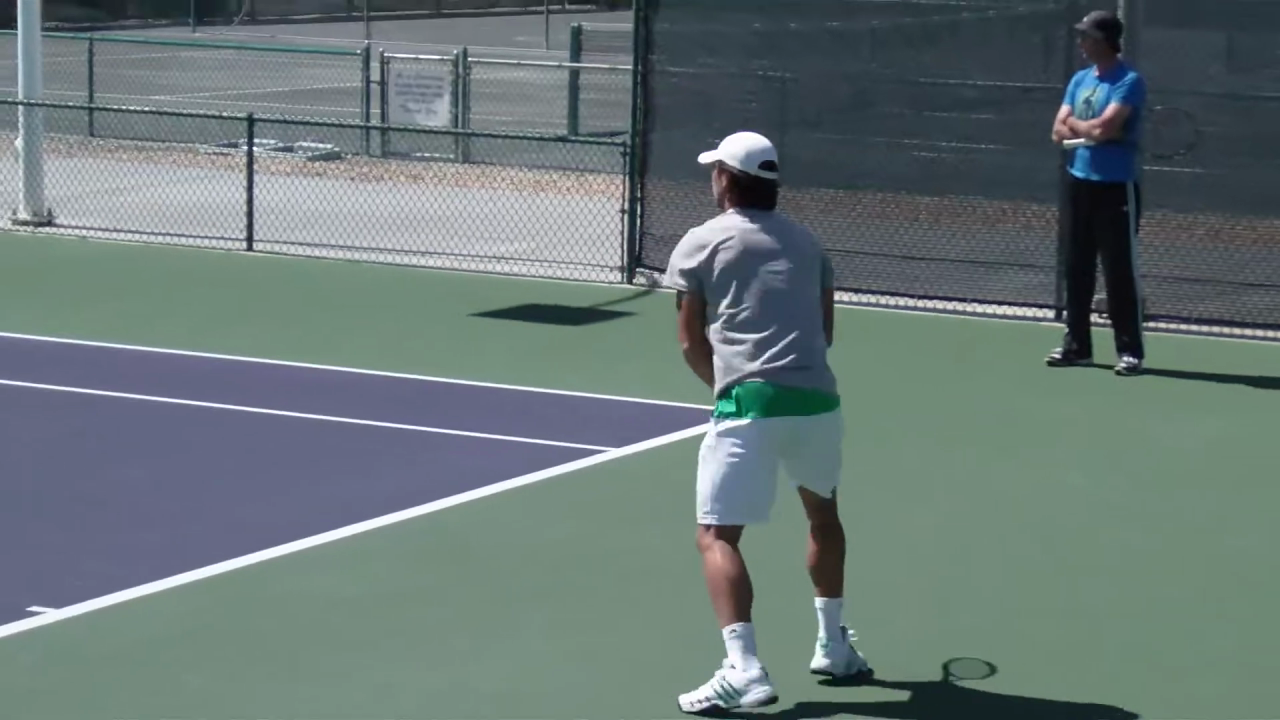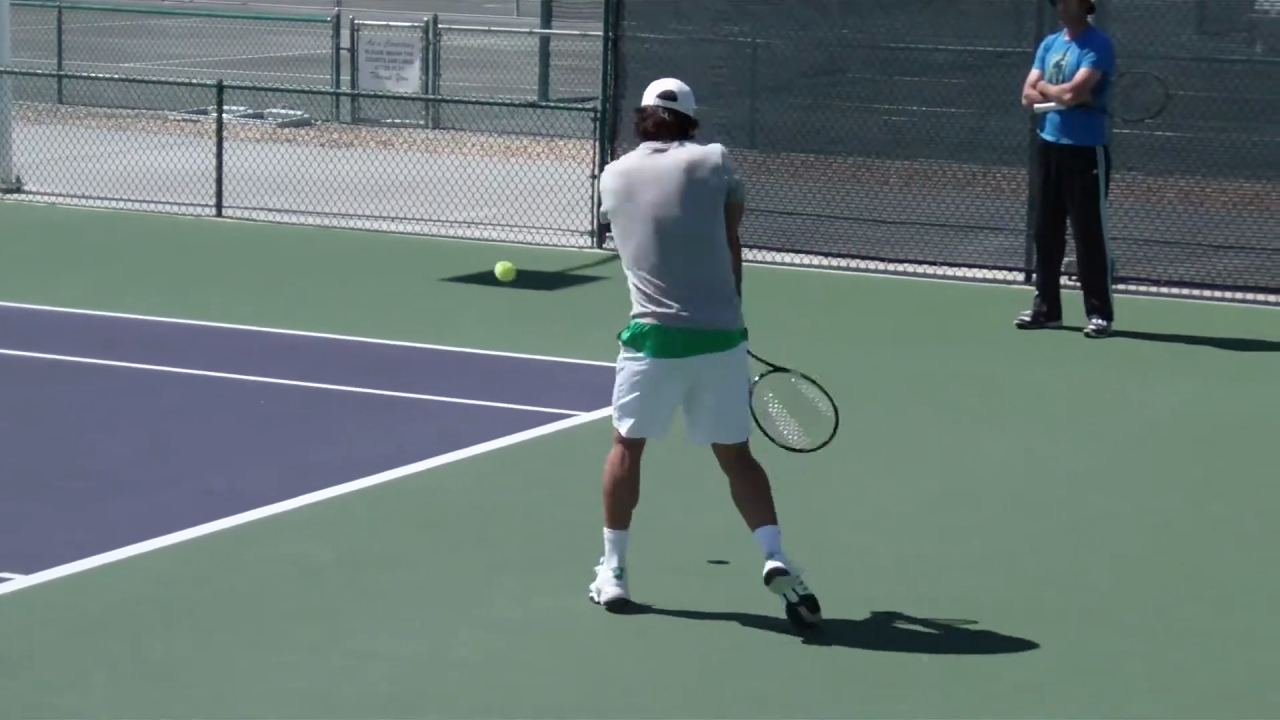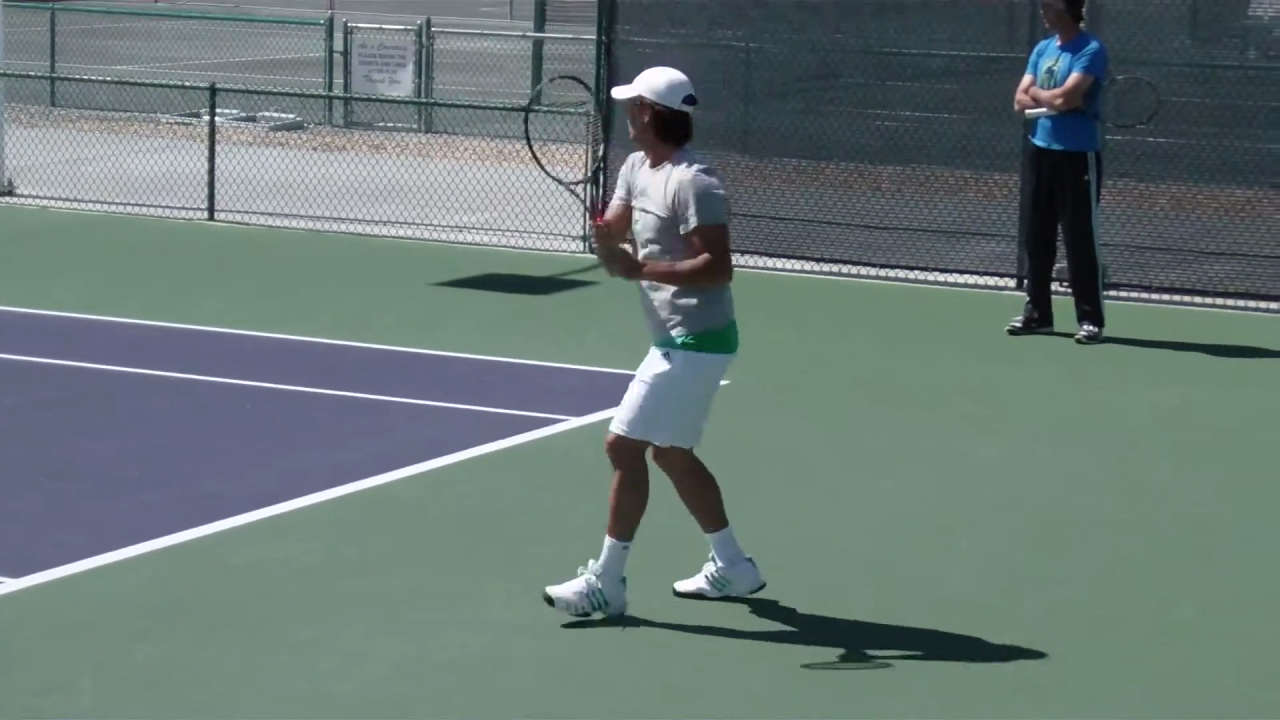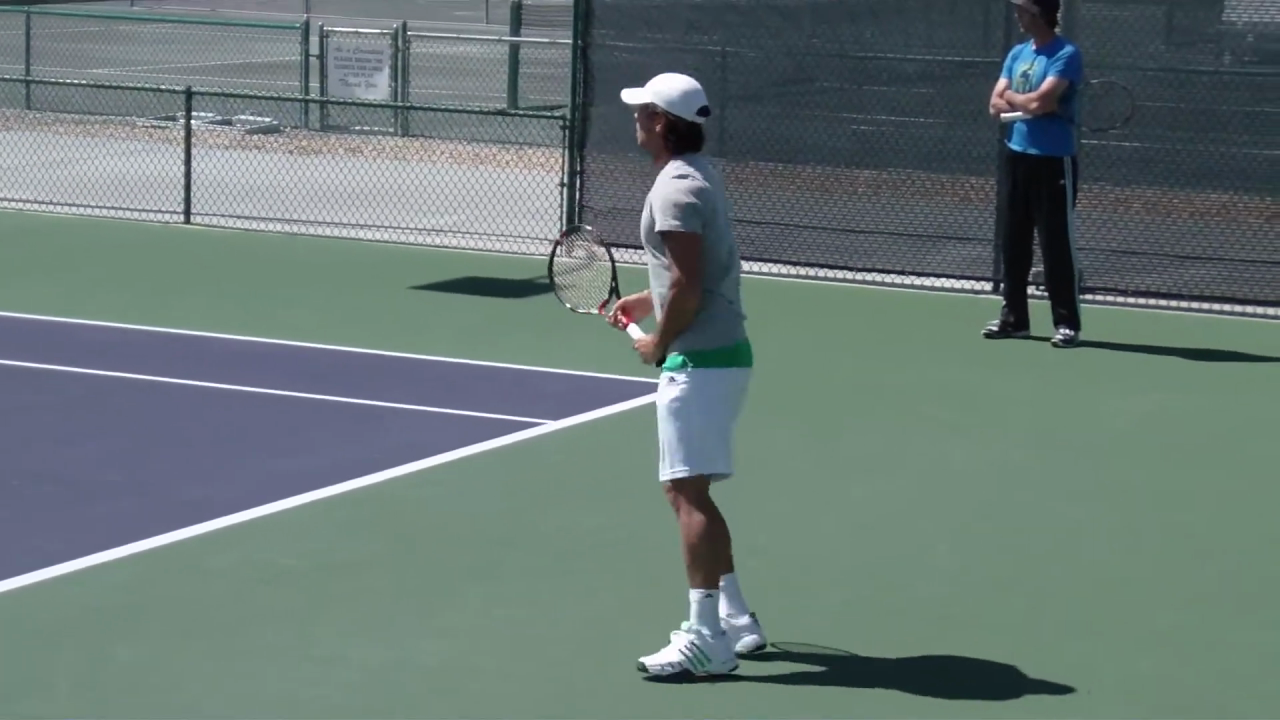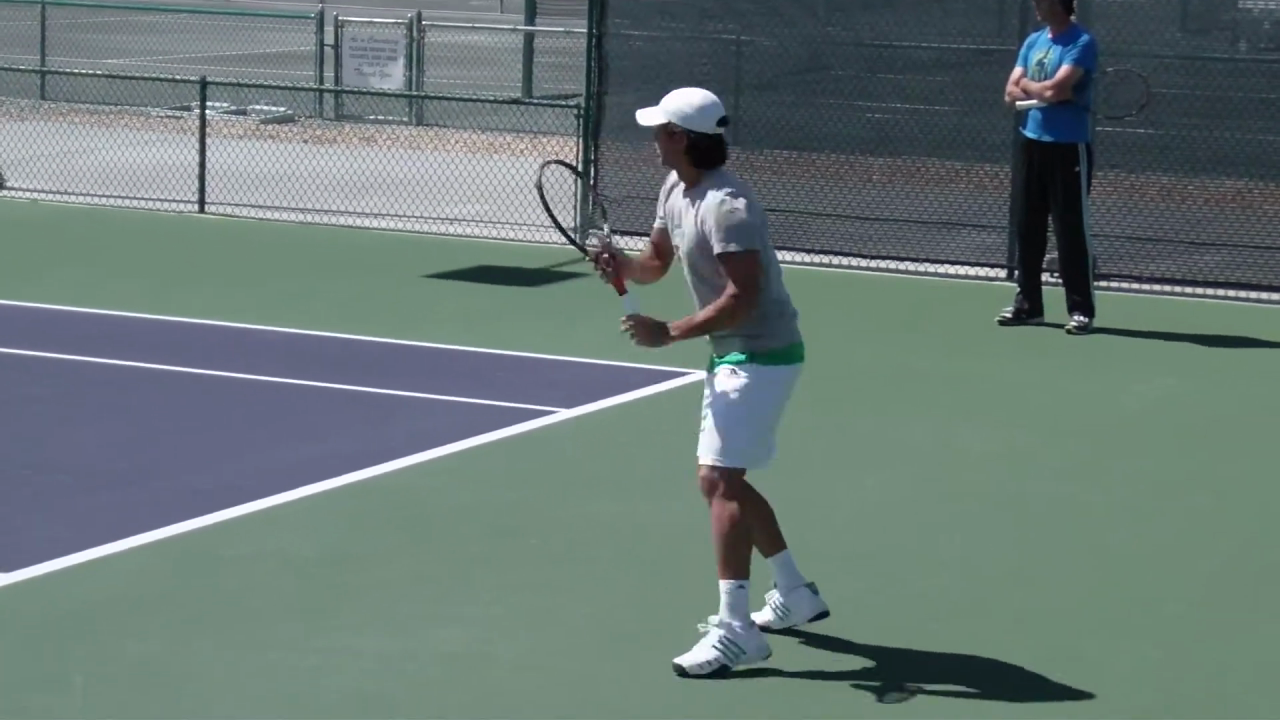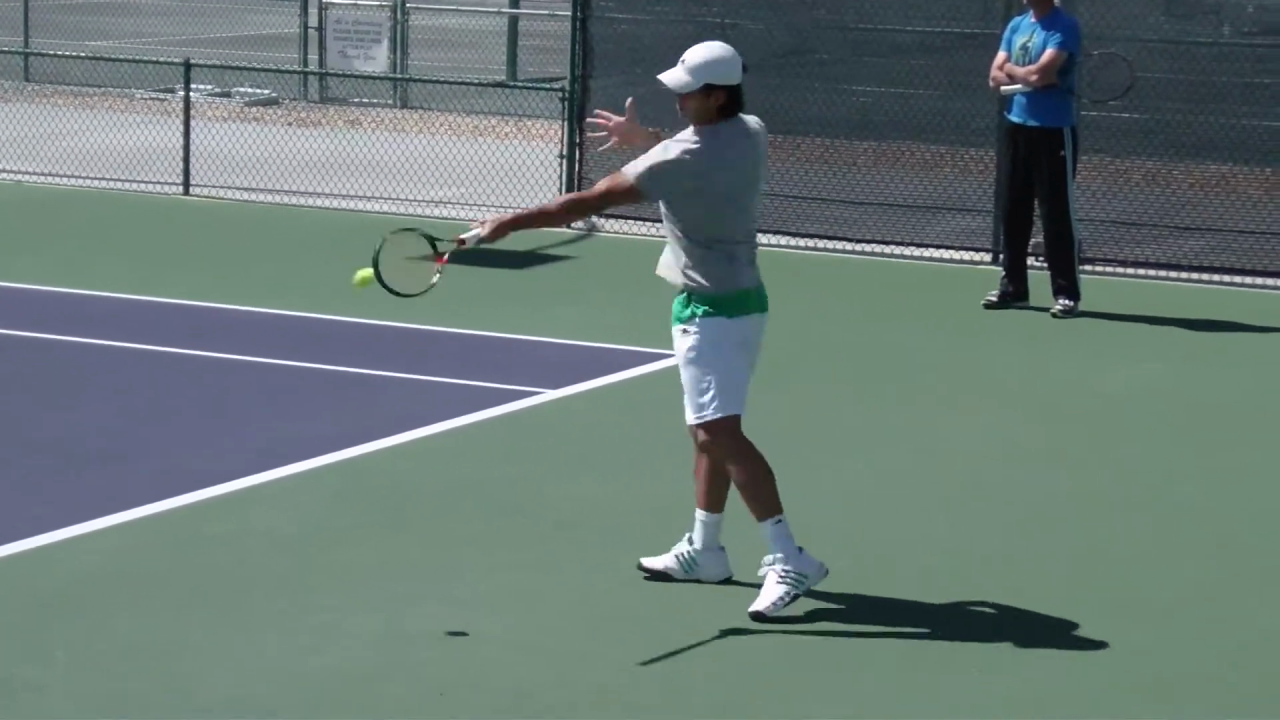
dt=0.7s
person 1, frame 1
left shoulder: (698, 245)
right shoulder: (805, 241)
left elbow: (693, 347)
left hip: (750, 402)
right hip: (817, 397)
left knee: (717, 539)
right knee: (821, 508)
left ankle: (745, 671)
right ankle: (833, 644)
person 1, frame 2
left shoulder: (614, 176)
right shoulder: (713, 160)
right elbow: (729, 244)
left hip: (650, 338)
right hip: (718, 337)
left knee: (625, 447)
right knee: (736, 455)
left ankle: (611, 573)
right ankle: (777, 560)
person 1, frame 3
left shoulder: (696, 182)
right shoulder: (635, 167)
left elbow: (717, 267)
right elbow: (612, 235)
left wrist: (643, 271)
right wrist: (605, 236)
left hip: (696, 342)
right hip: (684, 338)
left knee: (625, 447)
right knee: (674, 455)
left ankle: (603, 579)
right ankle: (731, 566)
person 1, frame 4
left shoulder: (674, 187)
right shoulder: (699, 176)
left elbow: (688, 284)
left wrist: (659, 341)
right wrist: (642, 301)
left hip: (699, 358)
right hip: (726, 352)
left knee: (686, 491)
right knee: (692, 490)
left ankle: (706, 635)
right ankle: (734, 619)
person 1, frame 5
left shoulder: (727, 205)
right shoulder: (673, 189)
left elbow: (740, 299)
right elbow: (657, 260)
left wrist: (670, 333)
right wrist: (620, 265)
left hip: (763, 359)
right hip: (733, 358)
left knee: (721, 483)
right knee: (720, 479)
left ankle: (731, 628)
right ankle: (797, 592)
person 1, frame 6
left shoulder: (687, 156)
right shoulder: (751, 131)
left elbow: (596, 199)
left wrist: (514, 221)
right wrist: (634, 134)
left hip: (714, 310)
right hip: (740, 301)
left knee: (721, 435)
right knee: (711, 430)
left ankle: (788, 561)
right ankle: (704, 549)
person 2, frame 1
left shoulder: (1129, 81)
right shoulder: (1079, 80)
left elbow: (1101, 128)
right elbow: (1059, 131)
left wrist: (1075, 123)
right wrist: (1090, 132)
left hip: (1115, 188)
right hip: (1079, 183)
left knee: (1120, 272)
right knee: (1077, 268)
left ankle: (1130, 350)
right ankle: (1076, 344)
person 2, frame 2
left shoulder: (1099, 45)
right shoulder: (1049, 44)
left elbow: (1073, 92)
right elbow: (1028, 95)
left wrist: (1044, 86)
right wrist: (1061, 95)
left hip: (1085, 150)
right hip: (1049, 146)
left knee: (1090, 235)
right knee: (1045, 231)
left ankle: (1100, 312)
right ankle: (1046, 307)
person 2, frame 3
left shoulder: (1091, 50)
right shoulder: (1042, 49)
left elbow: (1062, 98)
right elbow: (1020, 100)
left wrist: (1036, 91)
right wrist: (1051, 100)
left hip: (1077, 156)
right hip: (1041, 151)
left knee: (1080, 240)
right knee: (1036, 237)
left ankle: (1091, 319)
right ankle: (1037, 312)
person 2, frame 4
left shoulder: (1066, 55)
right shoulder: (1016, 53)
left elbow: (1038, 101)
right elbow: (995, 105)
left wrist: (1012, 96)
right wrist: (1026, 104)
left hip: (1053, 161)
right hip: (1016, 156)
left knee: (1057, 244)
right knee: (1012, 240)
left ankle: (1067, 322)
right ankle: (1013, 316)
person 2, frame 5
left shoulder: (1081, 42)
right shoulder: (1033, 41)
left elbow: (1054, 89)
right elbow: (1011, 93)
left wrist: (1028, 85)
right wrist: (1044, 93)
left hip: (1068, 148)
right hip: (1031, 144)
left knee: (1071, 231)
right knee: (1026, 227)
left ankle: (1081, 308)
right ankle: (1028, 303)
person 2, frame 6
left shoulder: (1064, 26)
left elbow: (1039, 74)
right elbow: (995, 76)
left wrist: (1011, 69)
right wrist: (1026, 76)
left hip: (1053, 132)
right hip: (1016, 127)
left knee: (1057, 214)
right knee: (1013, 211)
left ankle: (1066, 292)
right ankle: (1012, 286)
